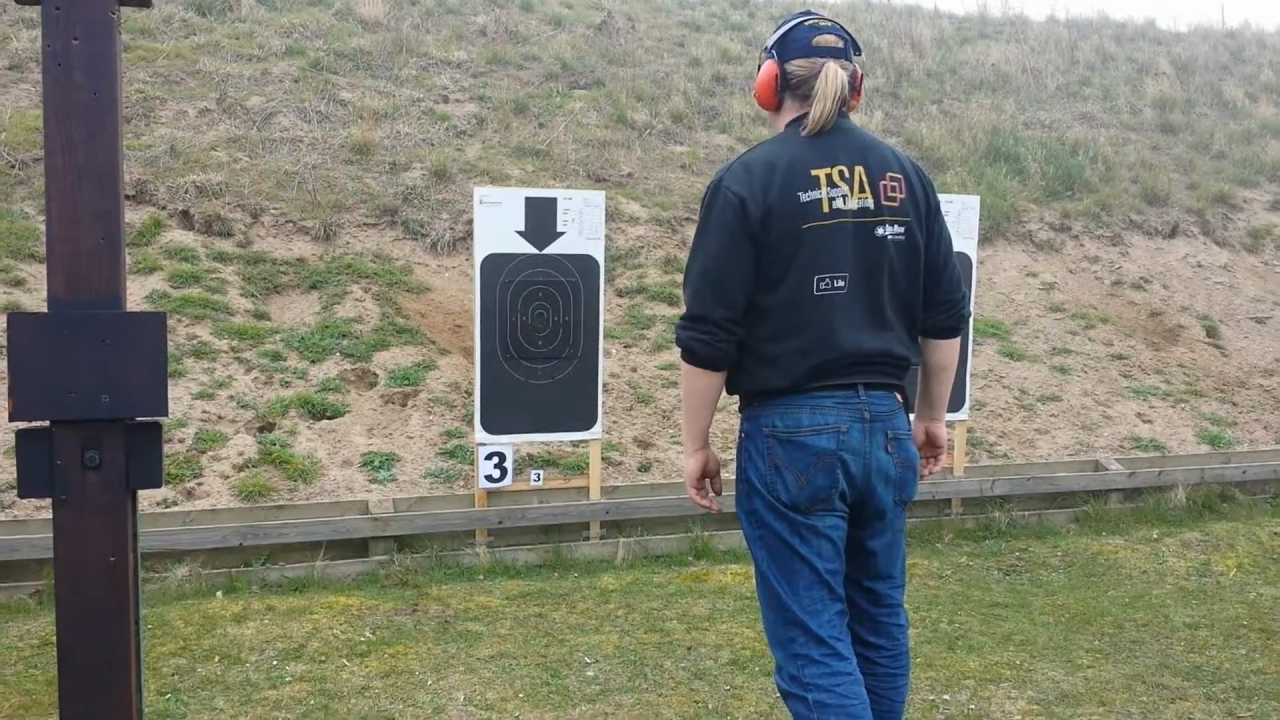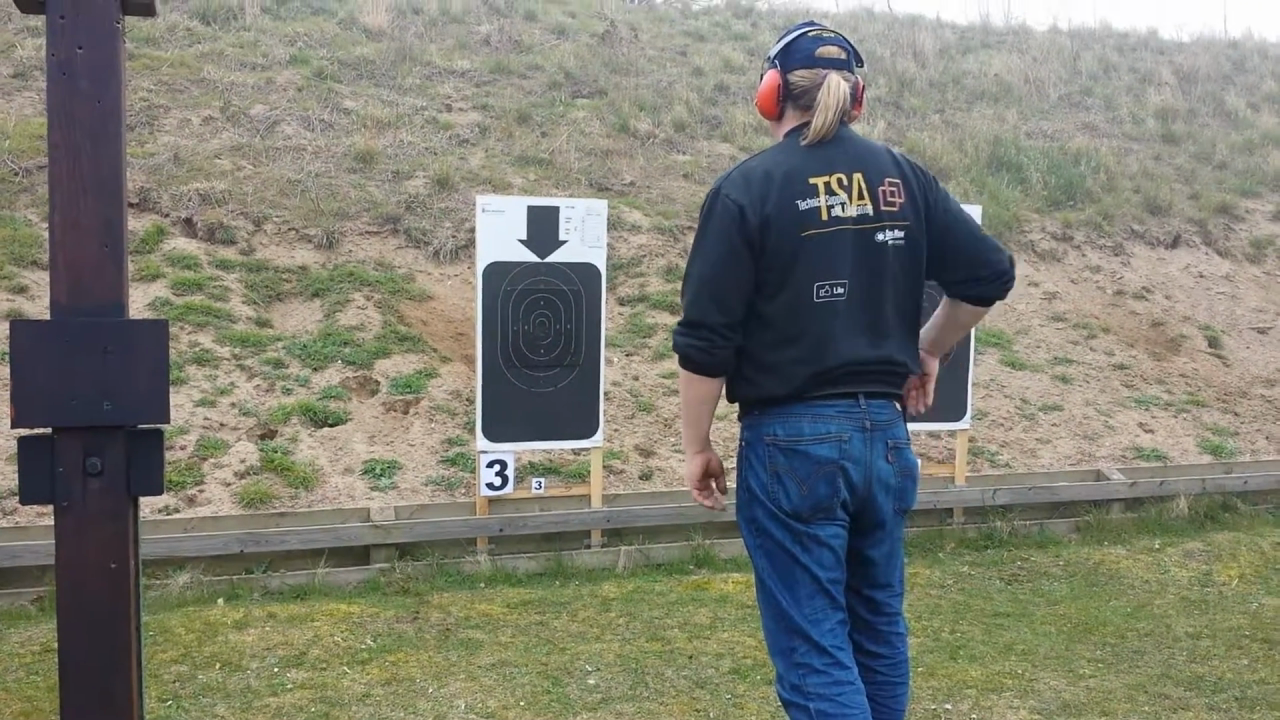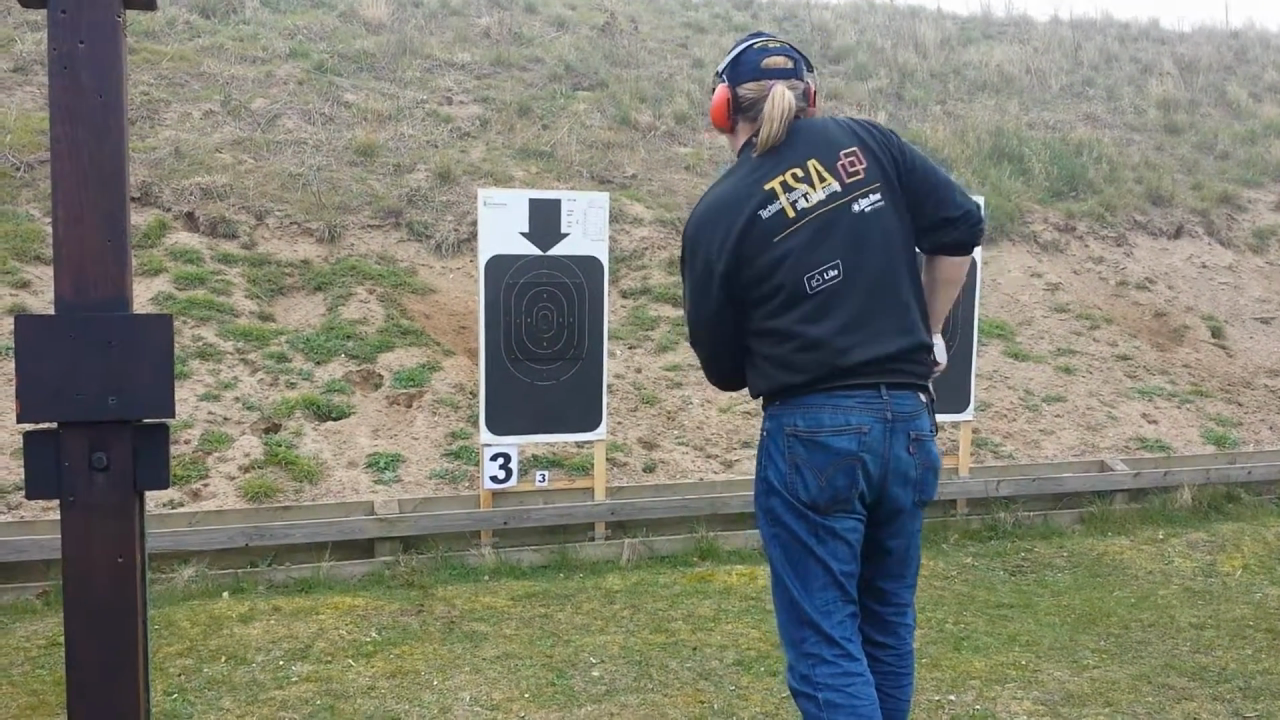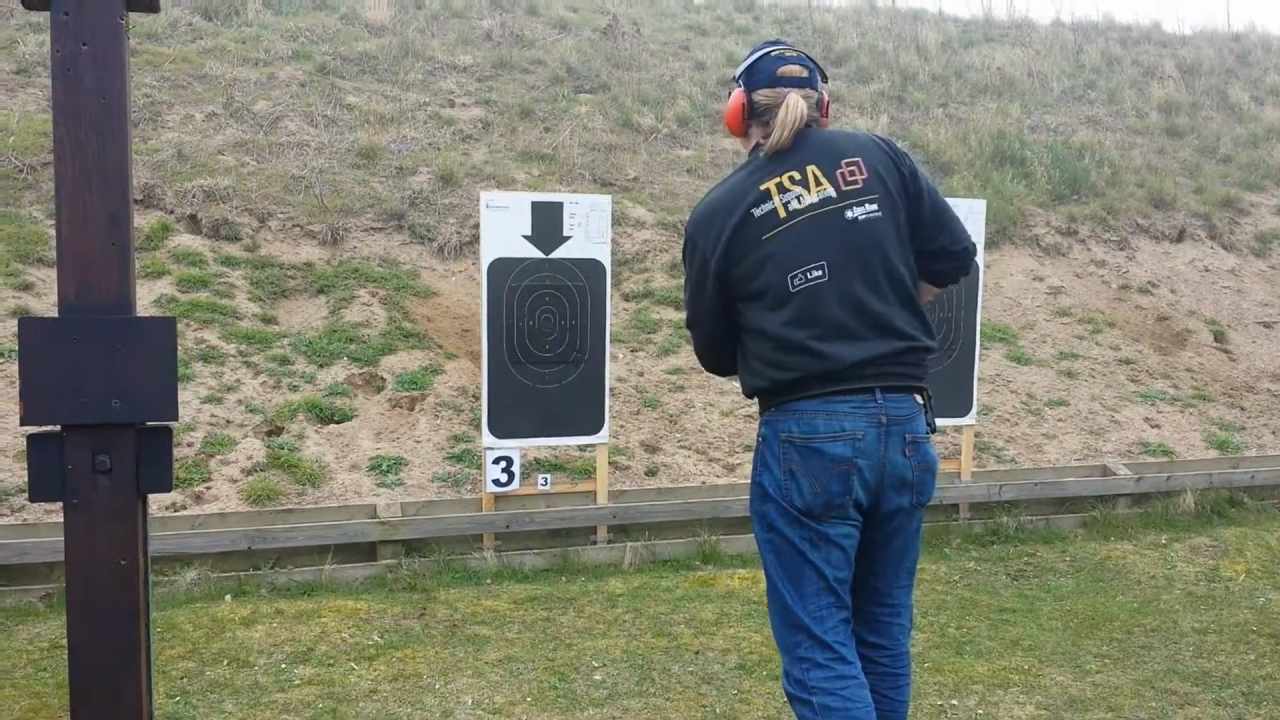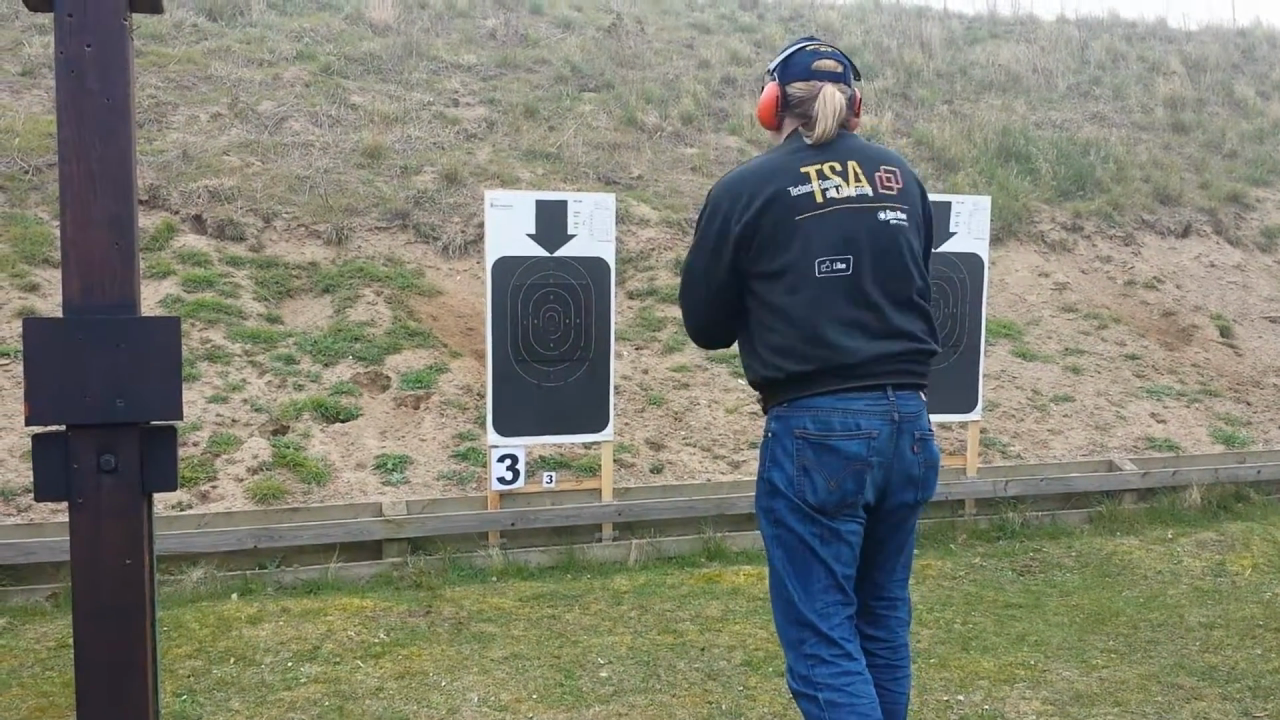
dt=0.5s
person 1, frame 1
left shoulder: (748, 180)
right shoulder: (905, 175)
left elbow: (708, 335)
right elbow: (945, 316)
left wrist: (695, 443)
right wrist: (932, 415)
left hip: (792, 433)
right hip: (883, 426)
left knee: (811, 638)
right knee: (879, 617)
person 1, frame 2
left shoulder: (746, 188)
right shoulder: (904, 177)
left elbow: (704, 341)
right elbow: (990, 276)
left wrist: (698, 447)
right wrist: (925, 353)
left hip: (792, 441)
right hip: (883, 436)
left knee: (814, 648)
right knee: (879, 627)
person 1, frame 3
left shoulder: (717, 213)
right shoulder: (868, 143)
left elbow: (722, 366)
right elbow: (960, 228)
right wrist: (923, 331)
left hip: (811, 436)
right hip: (906, 424)
left knee: (823, 640)
right knee: (887, 623)
person 1, frame 4
left shoulder: (719, 212)
right shoulder: (877, 156)
left elbow: (718, 351)
right elbow: (952, 260)
left hip: (807, 437)
right hip: (902, 428)
left knee: (819, 645)
right knee: (882, 629)
person 1, frame 5
left shoulder: (741, 191)
right shoulder: (898, 174)
left elbow: (706, 323)
left hip: (815, 431)
right hip: (906, 424)
left knee: (820, 635)
right knee: (882, 621)
